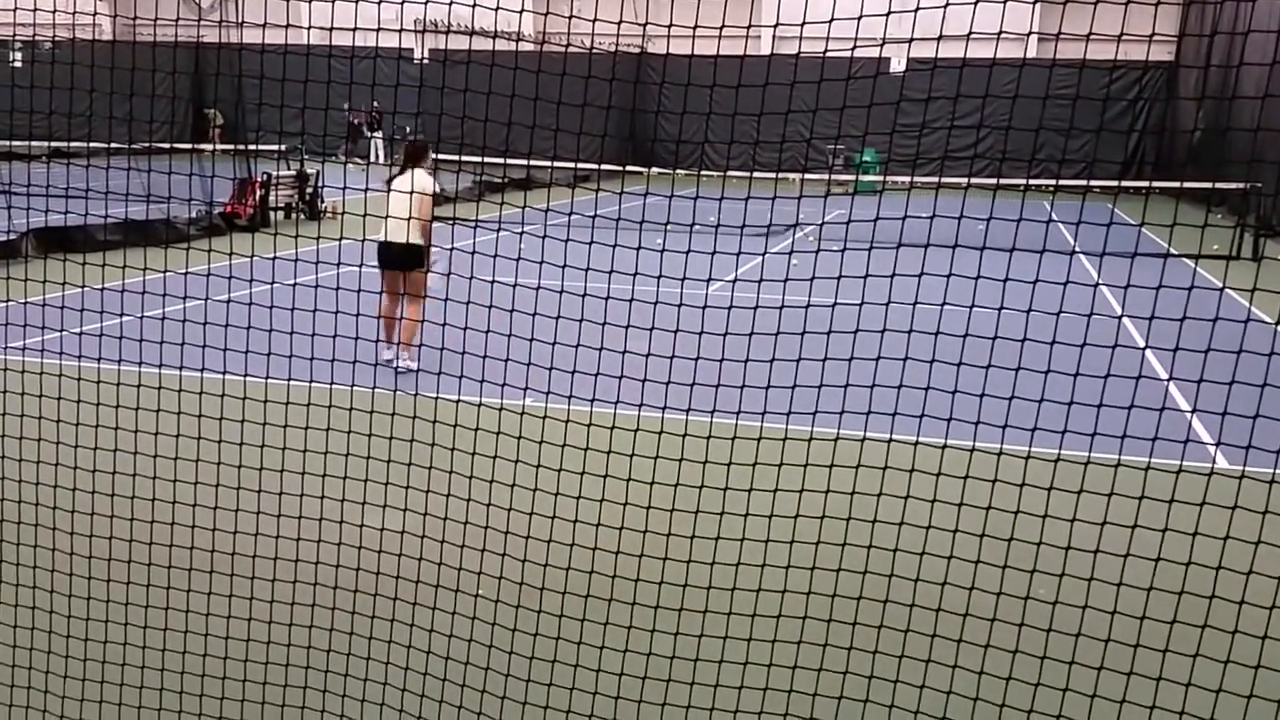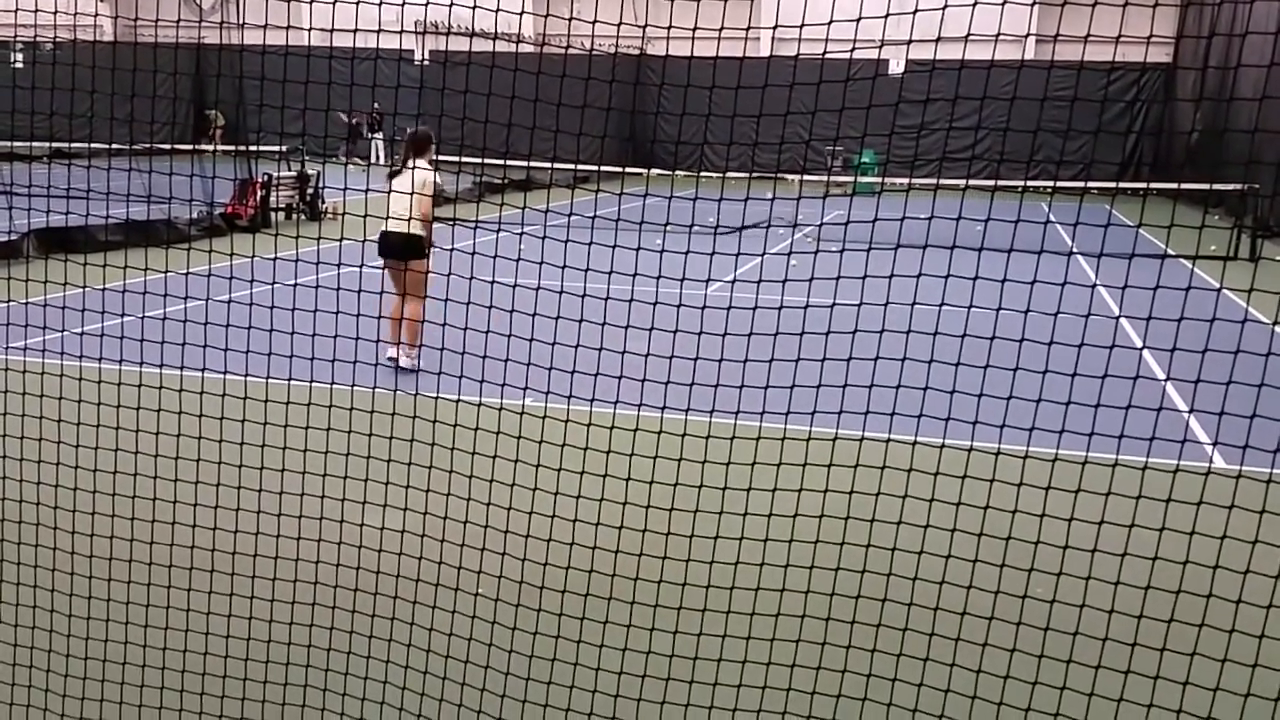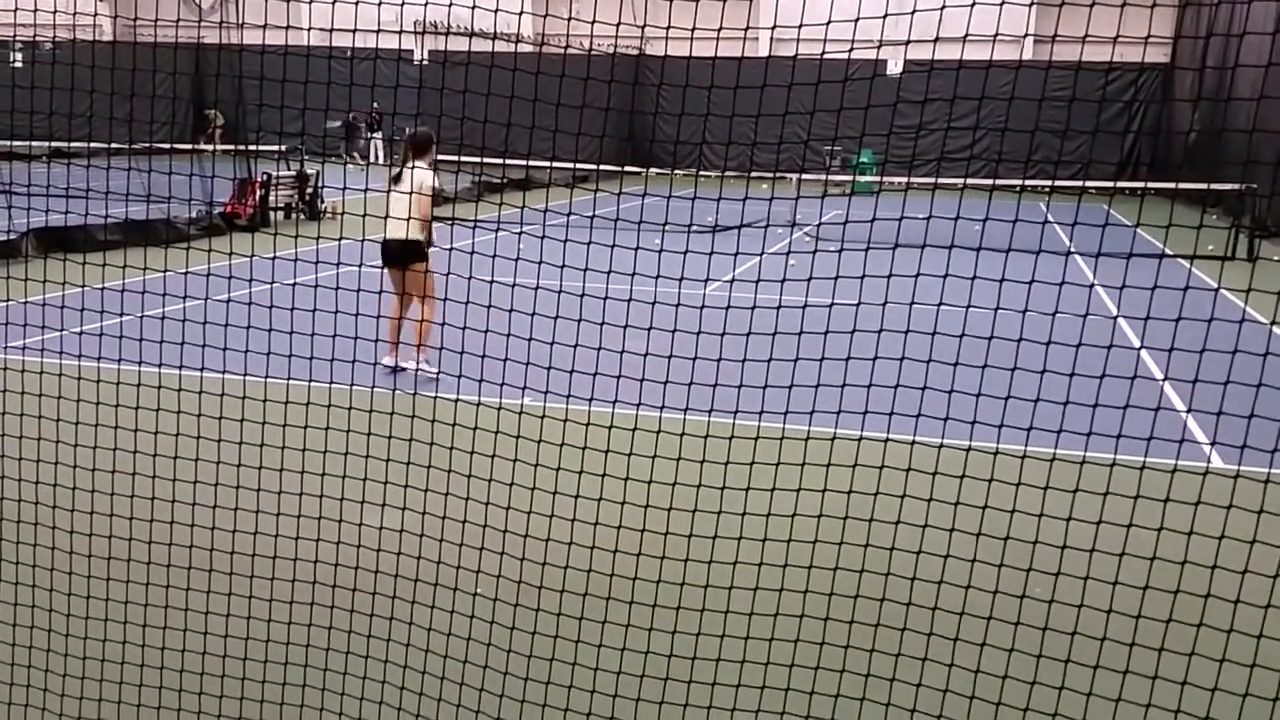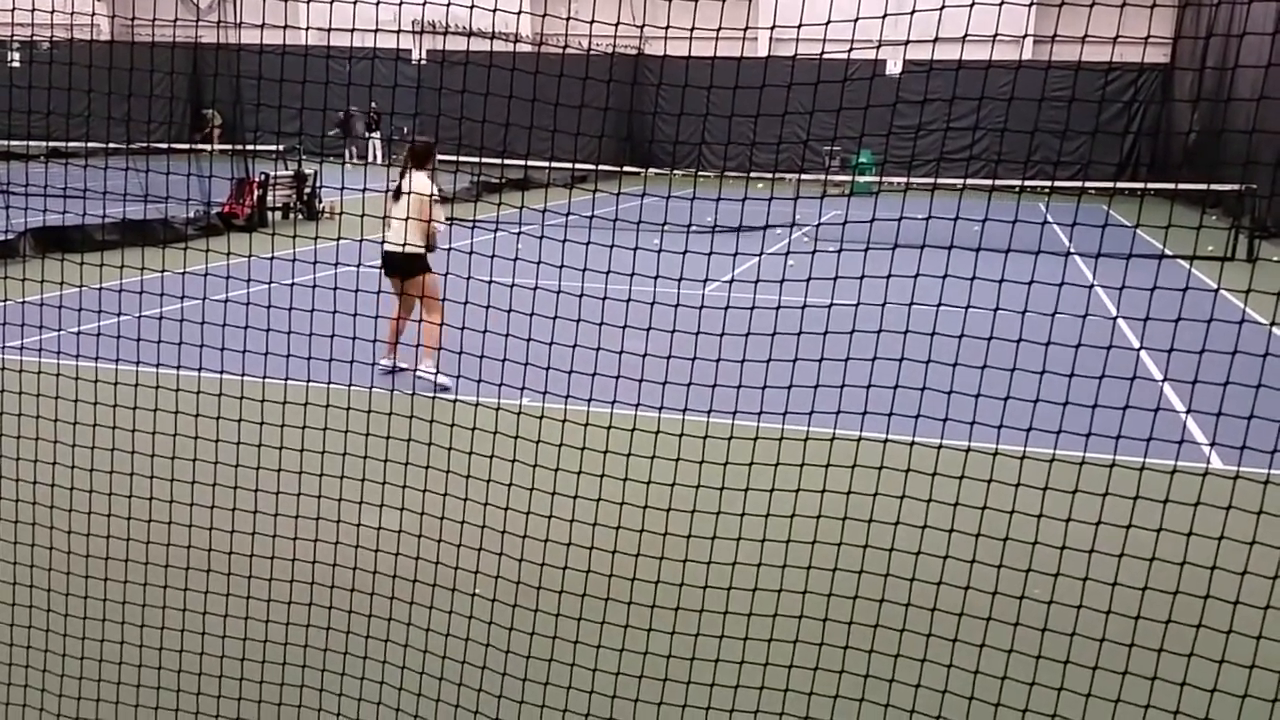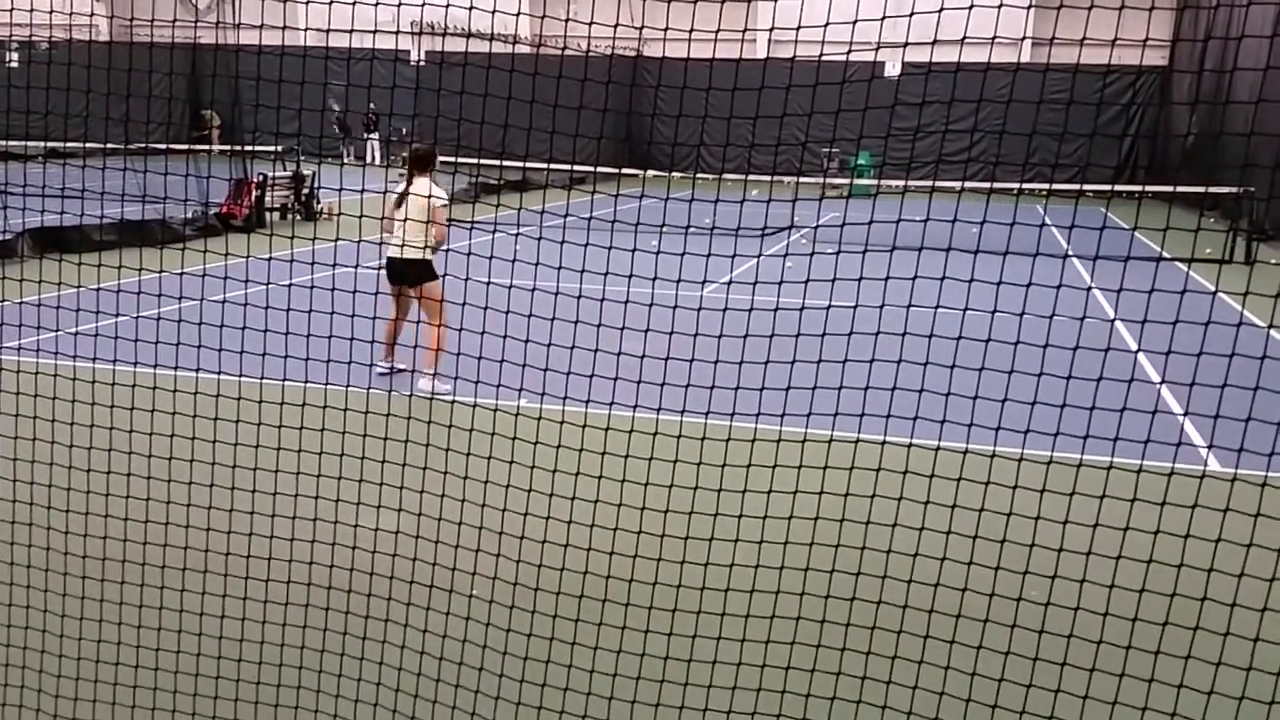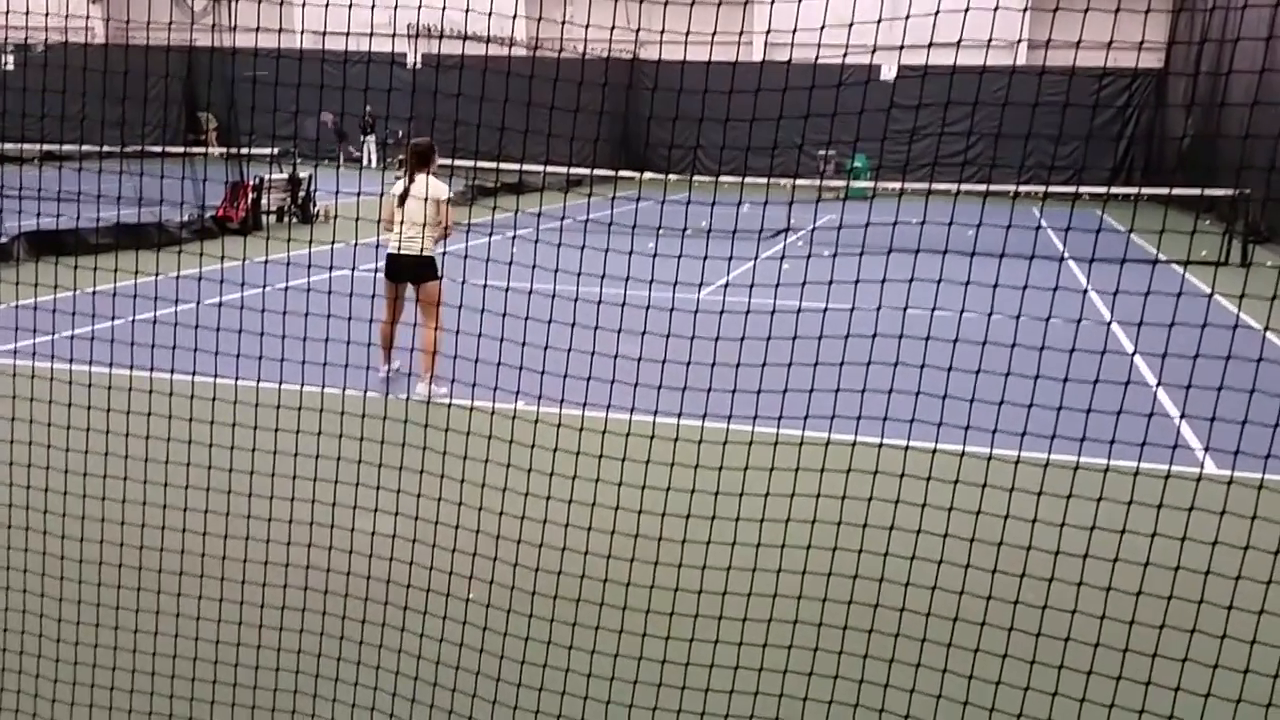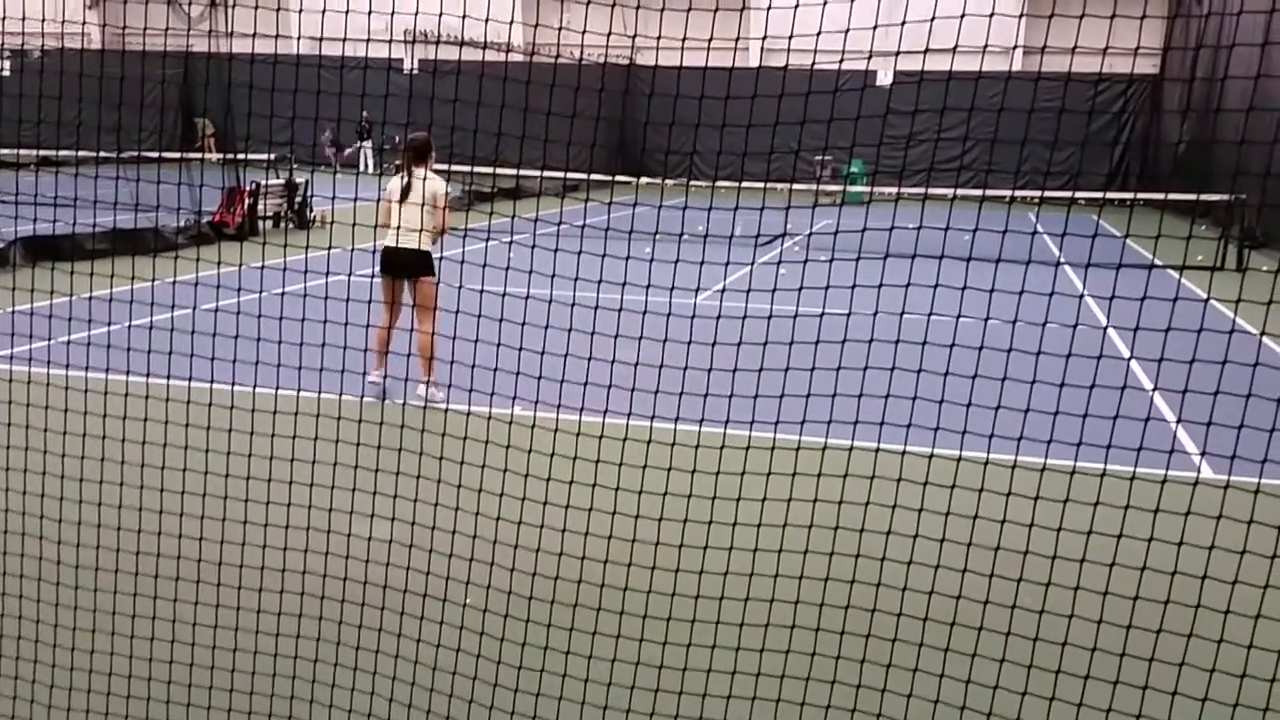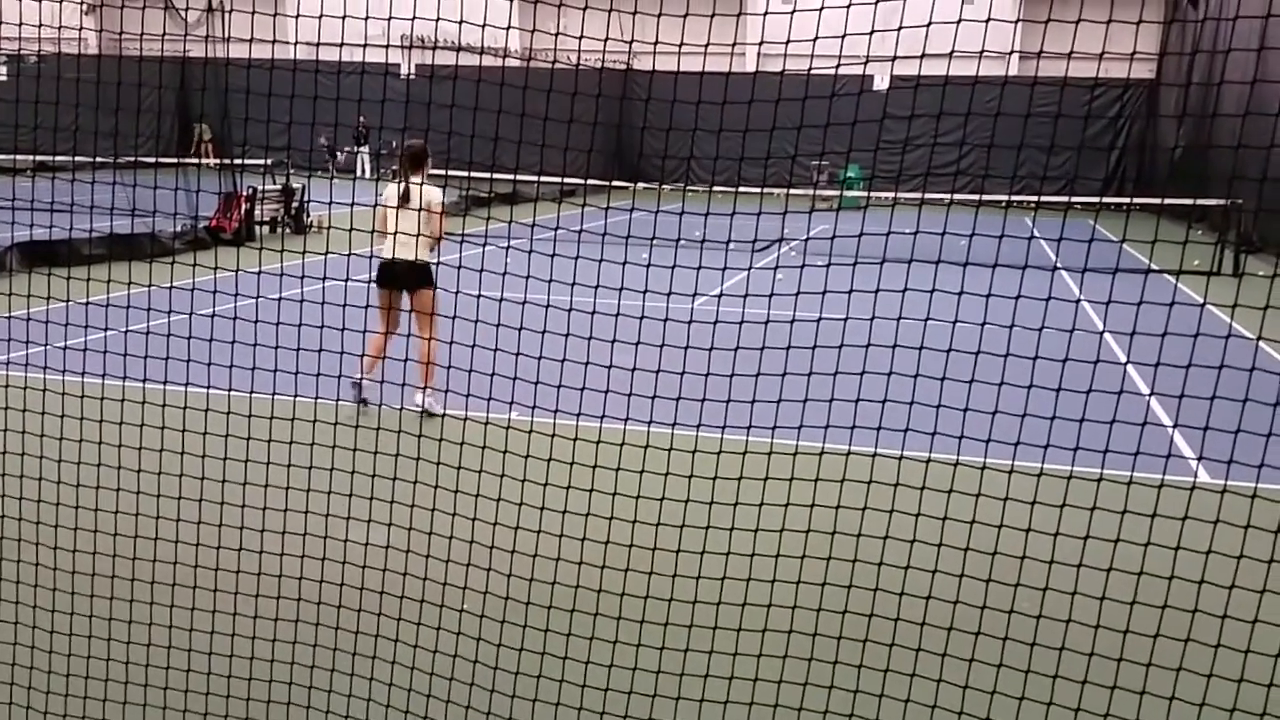
dt=0.1s
person 1, frame 1
left shoulder: (396, 179)
right shoulder: (427, 181)
left elbow: (394, 215)
right elbow: (425, 221)
right wrist: (427, 246)
left hip: (386, 245)
right hip: (409, 246)
left knee: (390, 298)
right knee: (414, 302)
left ankle: (389, 348)
right ankle: (404, 356)
person 1, frame 2
left shoulder: (399, 171)
right shoulder: (428, 173)
left elbow: (394, 206)
right elbow: (426, 214)
right wrist: (428, 238)
left hip: (387, 236)
right hip: (409, 239)
left knee: (400, 294)
right knee: (416, 298)
left ankle: (394, 349)
right ankle: (408, 354)
person 1, frame 3
left shoulder: (399, 174)
right shoulder: (427, 175)
left elbow: (393, 210)
right elbow: (425, 216)
right wrist: (428, 238)
left hip: (389, 242)
right hip: (409, 244)
left knee: (402, 299)
right knee: (426, 302)
left ankle: (392, 356)
right ankle: (418, 358)
person 1, frame 4
left shoulder: (400, 183)
right shoulder: (428, 186)
left elbow: (390, 220)
right elbow: (429, 227)
right wrist: (430, 244)
left hip: (390, 254)
right hip: (412, 256)
left knee: (404, 306)
right knee: (434, 312)
left ankle: (389, 358)
right ankle: (427, 366)
person 1, frame 5
left shoulder: (400, 190)
right shoulder: (435, 193)
left elbow: (386, 227)
right elbow: (440, 235)
right wrist: (432, 246)
left hip: (393, 260)
right hip: (417, 263)
left knee: (400, 308)
right knee: (437, 319)
left ankle: (387, 361)
right ankle: (429, 377)
person 1, frame 6
left shoulder: (398, 186)
right shoulder: (439, 188)
left elbow: (385, 224)
right elbow: (446, 230)
left hip: (395, 257)
right hip: (421, 260)
left knee: (392, 312)
right knee: (431, 322)
left ankle: (386, 365)
right ankle: (427, 382)
person 1, frame 7
left shoulder: (394, 182)
right shoulder: (436, 184)
left elbow: (383, 222)
right elbow: (442, 227)
left hip: (390, 252)
right hip: (418, 255)
left knee: (389, 316)
right knee: (426, 321)
left ankle: (377, 372)
right ankle: (426, 384)
person 1, frame 8
left shoulder: (389, 190)
right shoulder: (433, 193)
left elbow: (380, 230)
right elbow: (437, 235)
left hip: (389, 265)
right hip: (416, 266)
left knee: (384, 329)
right knee: (427, 333)
left ankle: (364, 376)
right ankle: (425, 394)
